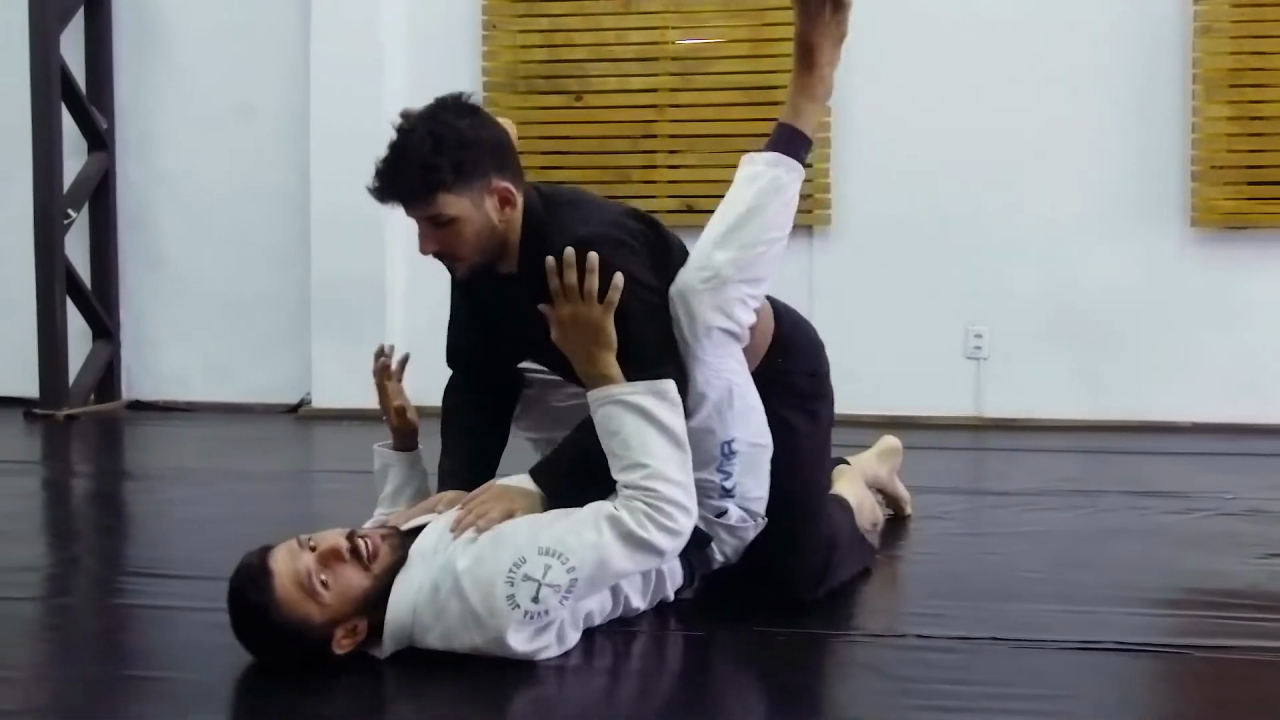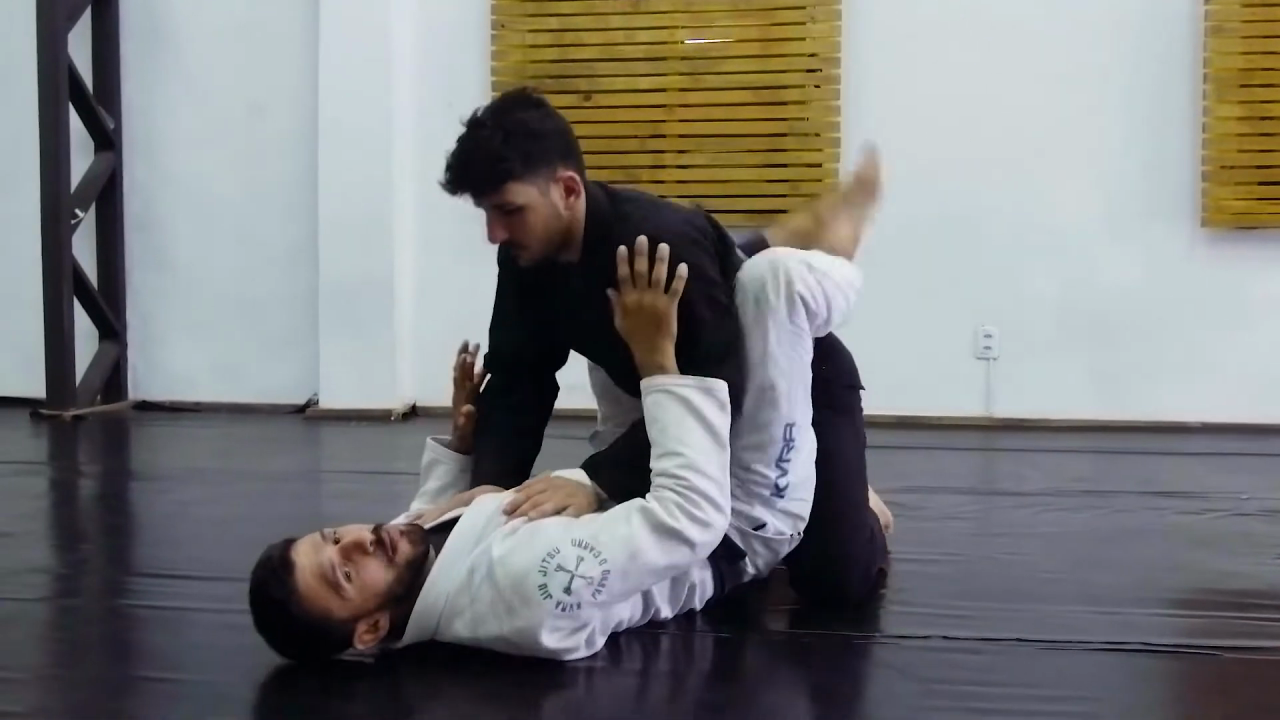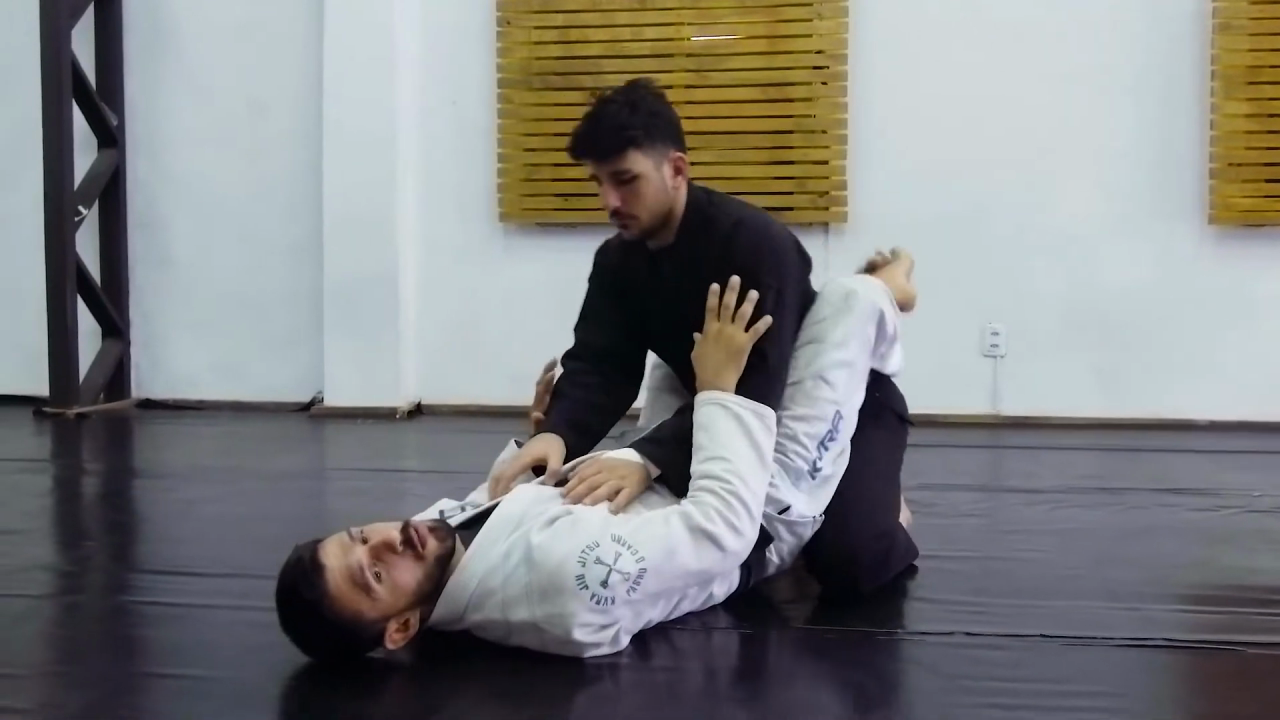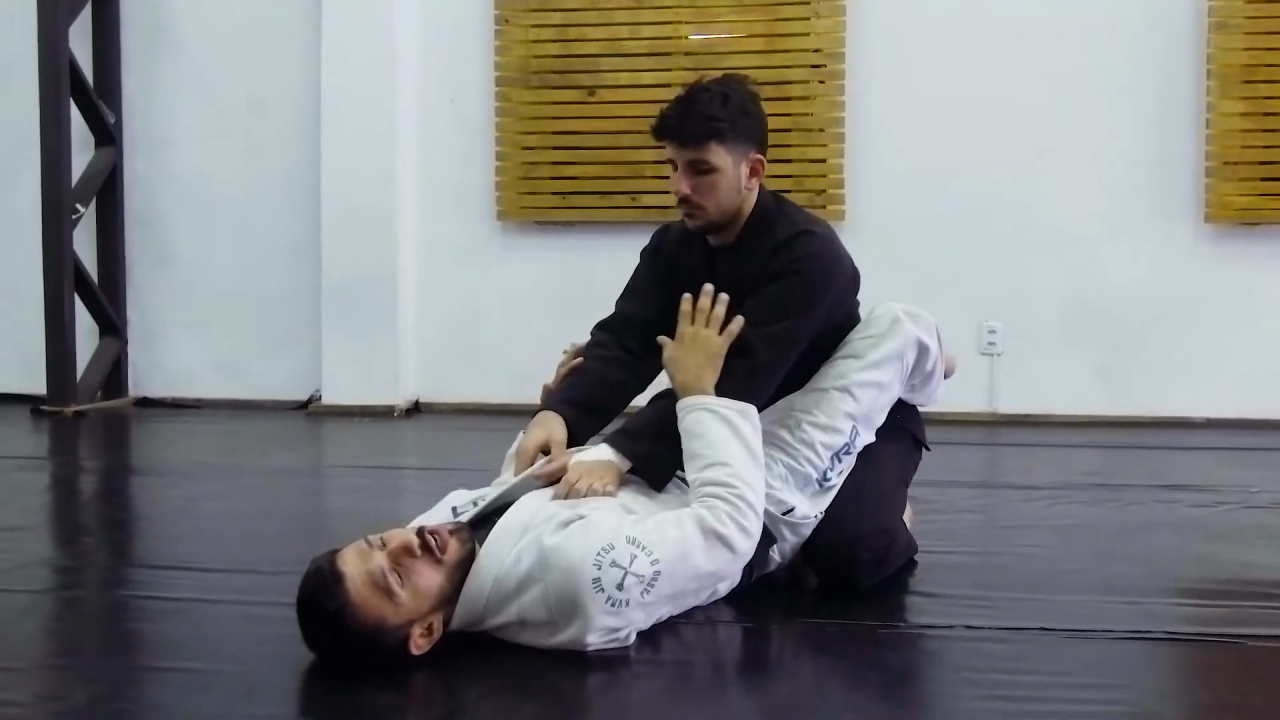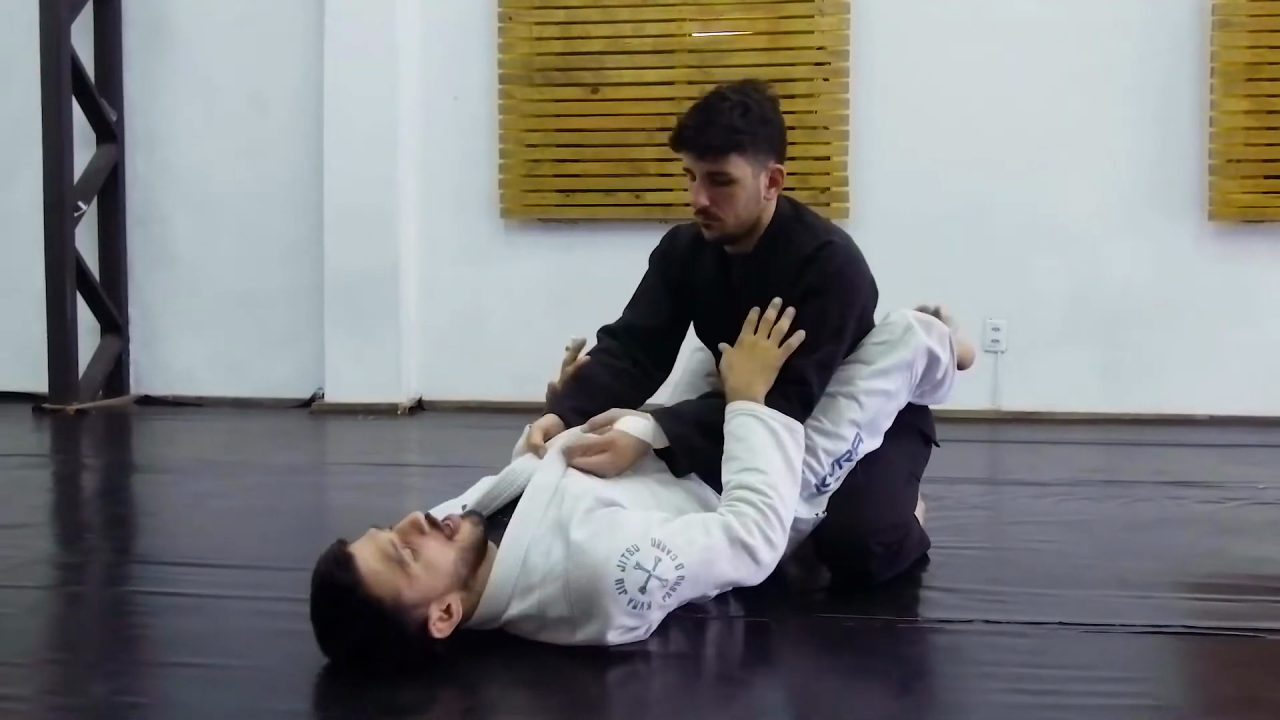
dt=0.5s
person 1, frame 1
left shoulder: (377, 576)
right shoulder: (491, 598)
right elbow: (660, 518)
left wrist: (399, 441)
right wrist: (603, 370)
left hip: (601, 511)
right hip: (701, 529)
right knee: (706, 294)
person 1, frame 2
left shoulder: (405, 549)
right shoulder: (521, 588)
right elbow: (691, 519)
left wrist: (460, 434)
right wrist: (657, 358)
left hip: (628, 488)
right hip: (738, 526)
right knee: (770, 279)
right ankle: (831, 264)
person 1, frame 3
left shoulder: (440, 532)
right shoulder: (557, 577)
right elbow: (723, 528)
right wrist: (719, 385)
left hip: (668, 484)
right hip: (764, 516)
right knee: (847, 299)
right ankle: (882, 296)
person 1, frame 4
left shoulder: (437, 532)
right shoulder: (571, 575)
right elbow: (730, 526)
right wrist: (697, 390)
left hip: (672, 473)
right hip: (762, 510)
right knee: (896, 328)
right ankle: (916, 369)
person 1, frame 5
left shoulder: (453, 527)
right shoulder: (593, 573)
right elbow: (753, 536)
right wrist: (745, 398)
left hip: (678, 463)
right hip: (766, 504)
right knee: (905, 334)
right ankle: (938, 356)
person 2, frame 1
left shoulder: (596, 248)
right shoulder: (478, 261)
right elbow: (480, 382)
left wrist: (539, 490)
right wrist: (457, 490)
left hip: (768, 366)
right hip: (687, 377)
left knee: (793, 574)
person 2, frame 2
left shoulder: (662, 242)
right shoulder: (526, 256)
right elbow: (517, 382)
left wrist: (594, 481)
right wrist: (491, 484)
left knee: (834, 581)
left ankle: (851, 509)
person 2, frame 3
left shoulder: (754, 242)
right shoulder: (619, 260)
left elbow: (753, 386)
right elbow: (601, 367)
left wrist: (645, 460)
right wrist: (556, 435)
left knee: (849, 562)
left ankle: (883, 514)
person 2, frame 4
left shoulder: (808, 254)
right shoulder: (673, 247)
left elbow: (738, 376)
right elbow: (626, 345)
left wrist: (617, 453)
right wrist: (559, 412)
left knee: (845, 553)
left ankle: (888, 515)
person 2, frame 5
left shoulder: (831, 264)
right shoulder: (684, 250)
left elbow: (784, 397)
right elbow: (633, 348)
left wrist: (653, 434)
right wrist: (566, 414)
left knee: (856, 547)
left ankle: (900, 512)
